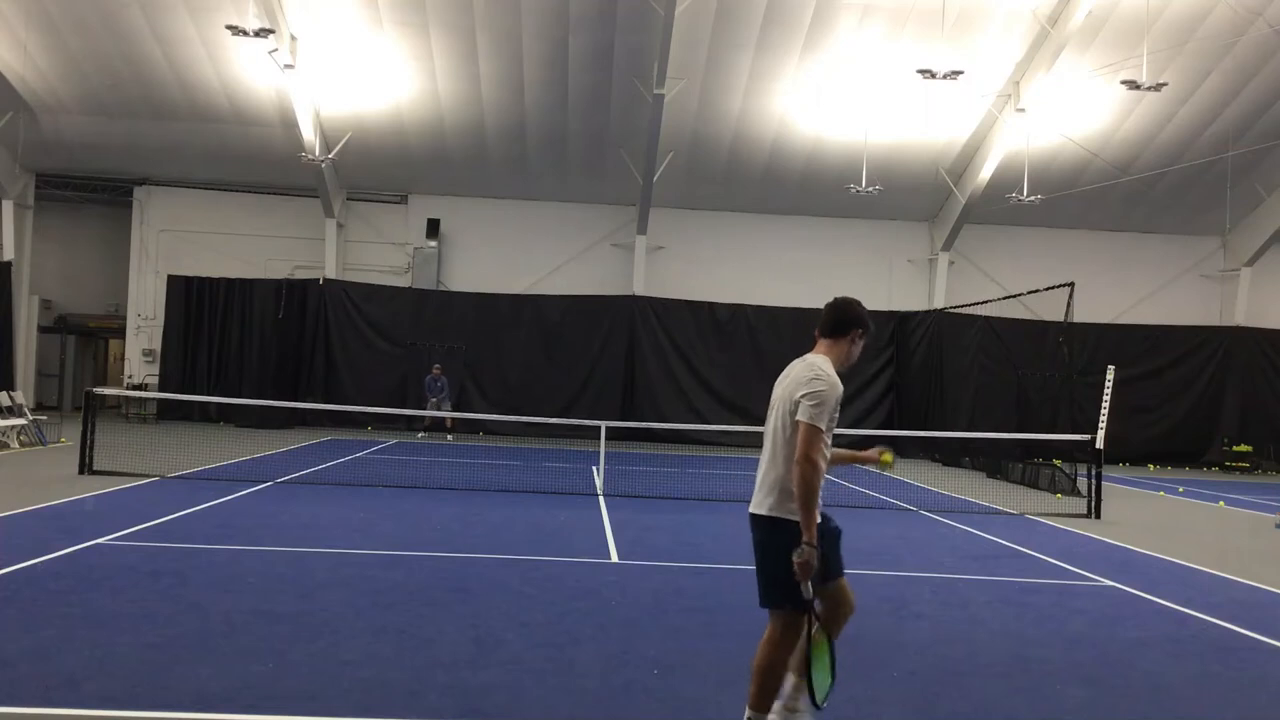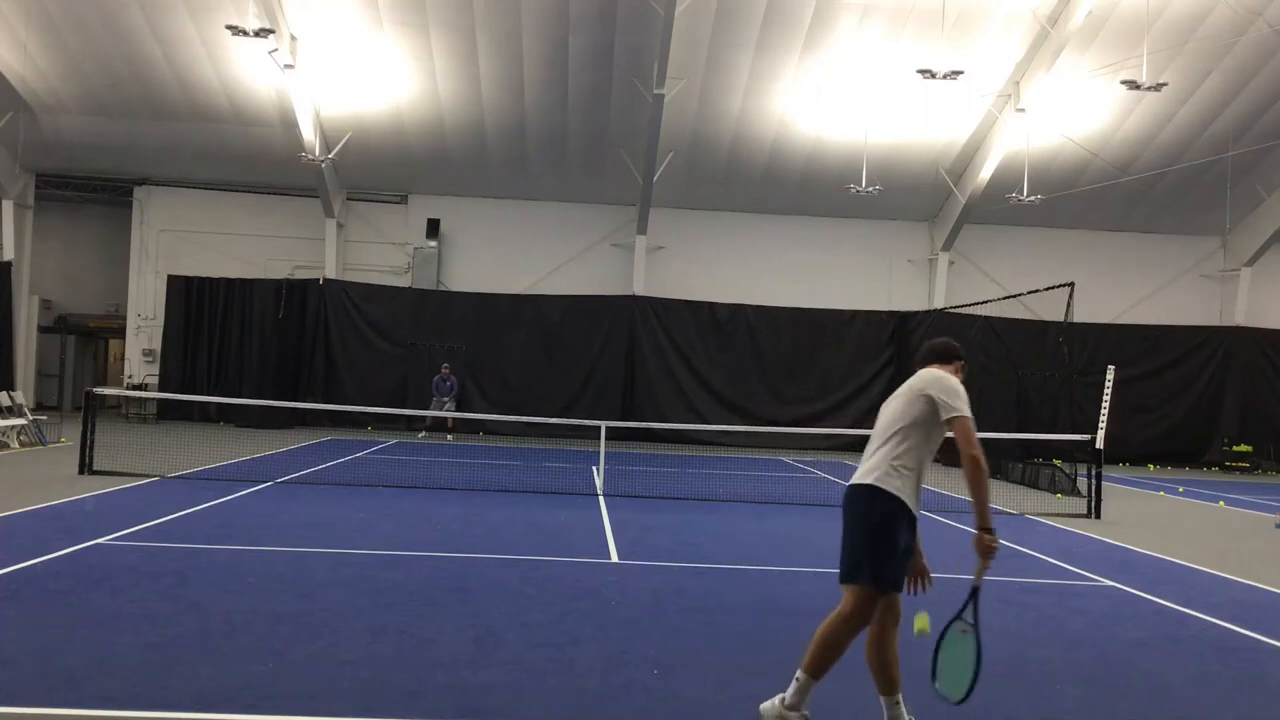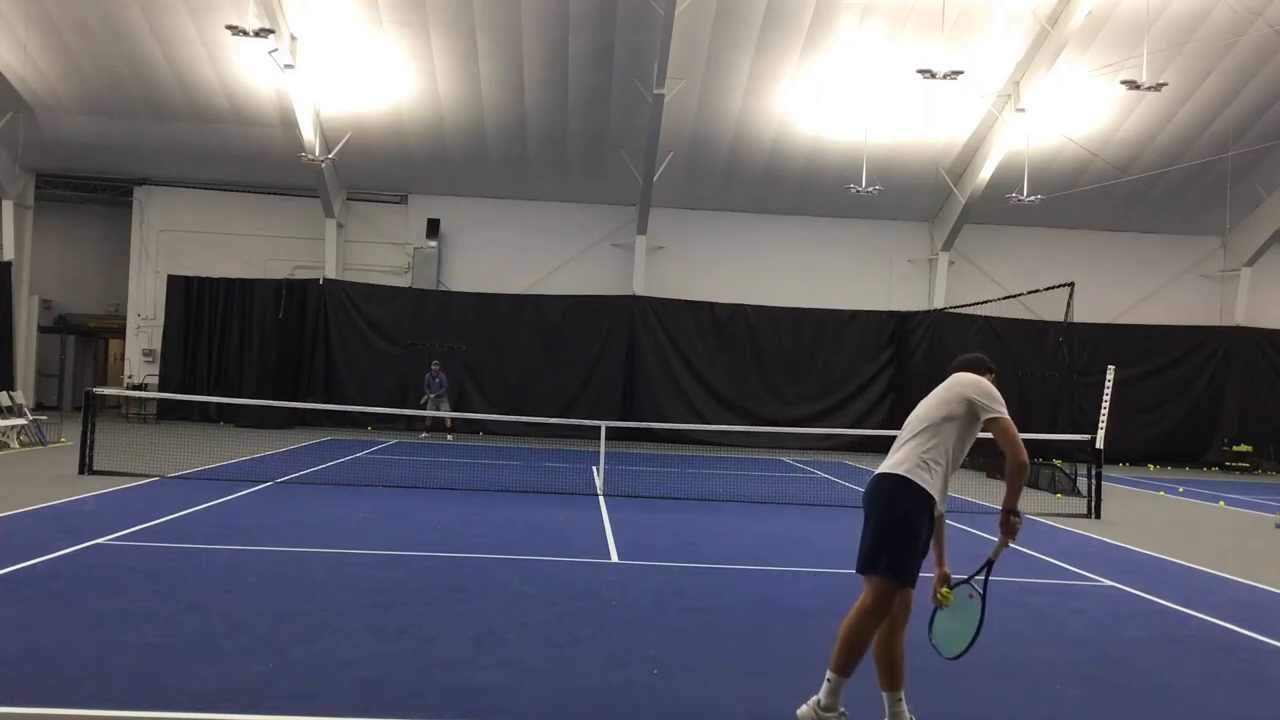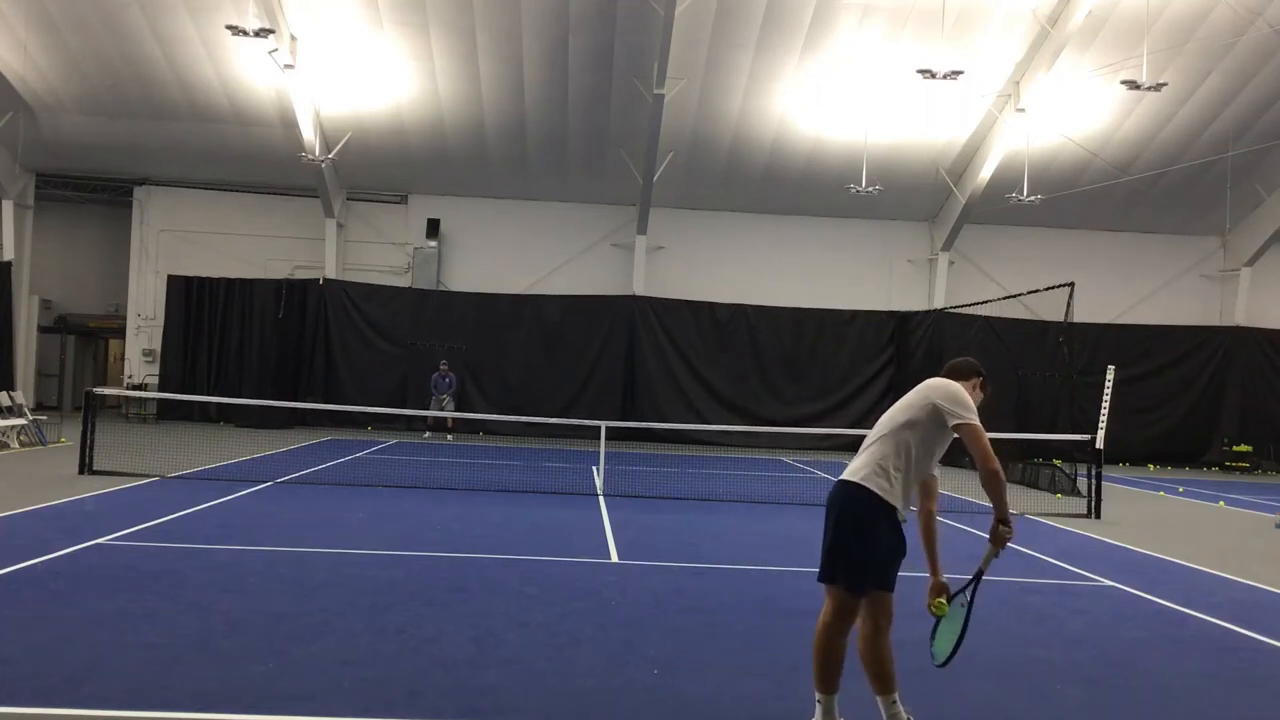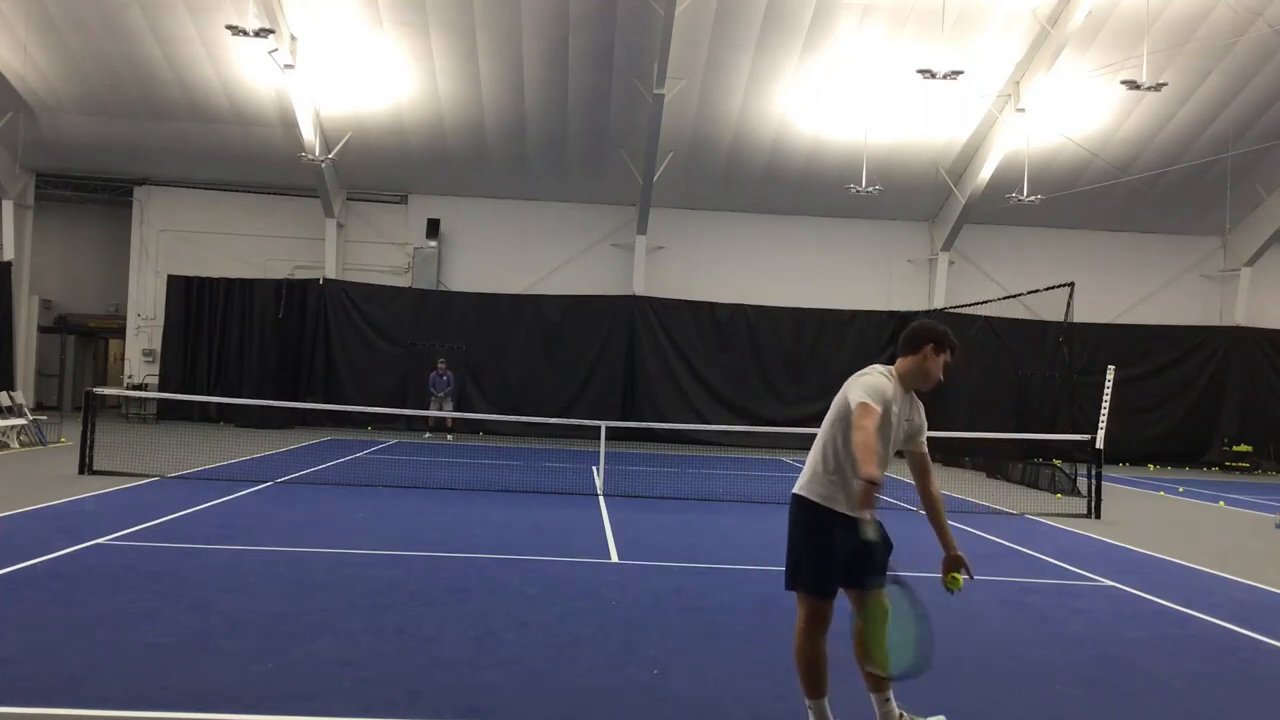
dt=0.7s
person 1, frame 1
left shoulder: (799, 369)
right shoulder: (824, 380)
right elbow: (805, 461)
left wrist: (859, 457)
right wrist: (809, 540)
left hip: (787, 514)
right hip: (785, 519)
left knee: (840, 604)
right knee: (787, 627)
person 1, frame 2
left shoulder: (910, 391)
right shoulder: (944, 383)
right elbow: (972, 456)
left wrist: (915, 555)
right wrist: (983, 527)
left hip: (879, 502)
right hip: (878, 501)
left knee: (886, 614)
right knee: (858, 607)
person 1, frame 3
left shoulder: (945, 401)
right shoulder: (977, 385)
left elbow: (935, 494)
right elbow: (1018, 458)
left wrist: (941, 566)
right wrist: (1009, 510)
left hip: (901, 494)
right hip: (902, 492)
left knee: (898, 611)
right knee: (877, 600)
person 1, frame 4
left shoulder: (933, 428)
right shoulder: (950, 391)
left elbow: (927, 508)
right elbow: (989, 466)
left wrist: (936, 575)
right wrist: (1002, 519)
left hip: (882, 512)
right hip: (861, 501)
left knee: (878, 616)
right knee: (841, 611)
person 1, frame 5
left shoulder: (913, 409)
right shoulder: (874, 381)
left elbow: (926, 481)
right elbow: (863, 428)
left wrist: (949, 548)
right wrist: (869, 475)
left hip: (858, 514)
right hip: (818, 507)
left knee: (873, 613)
right knee: (815, 617)
